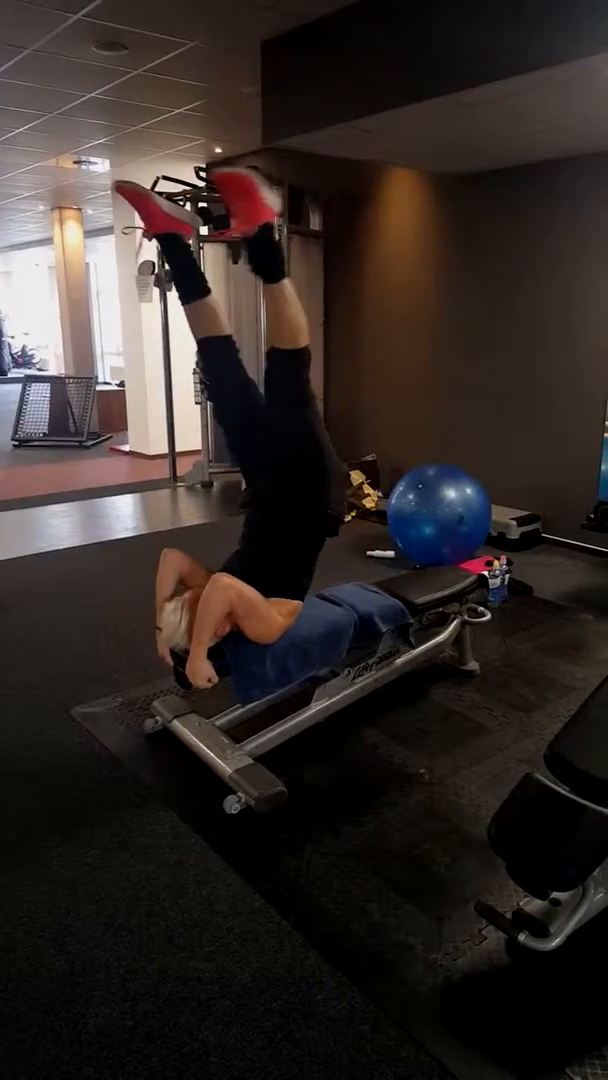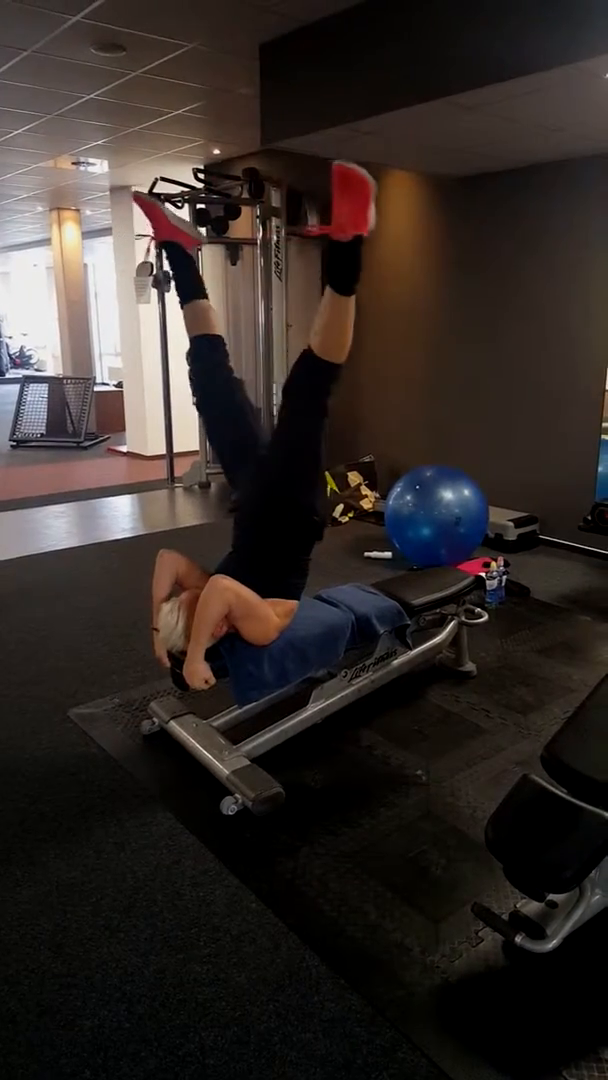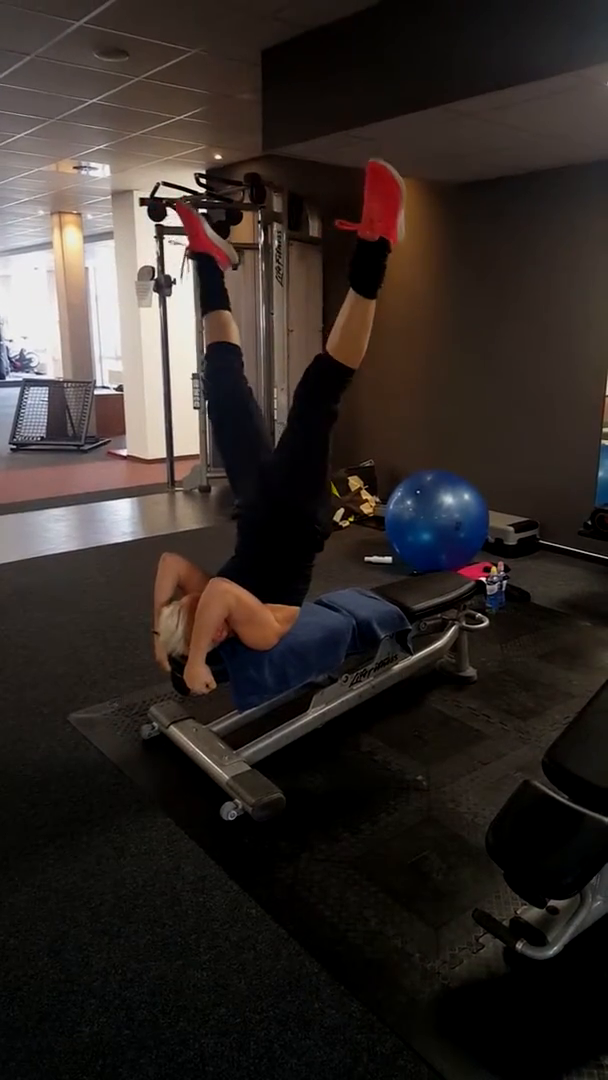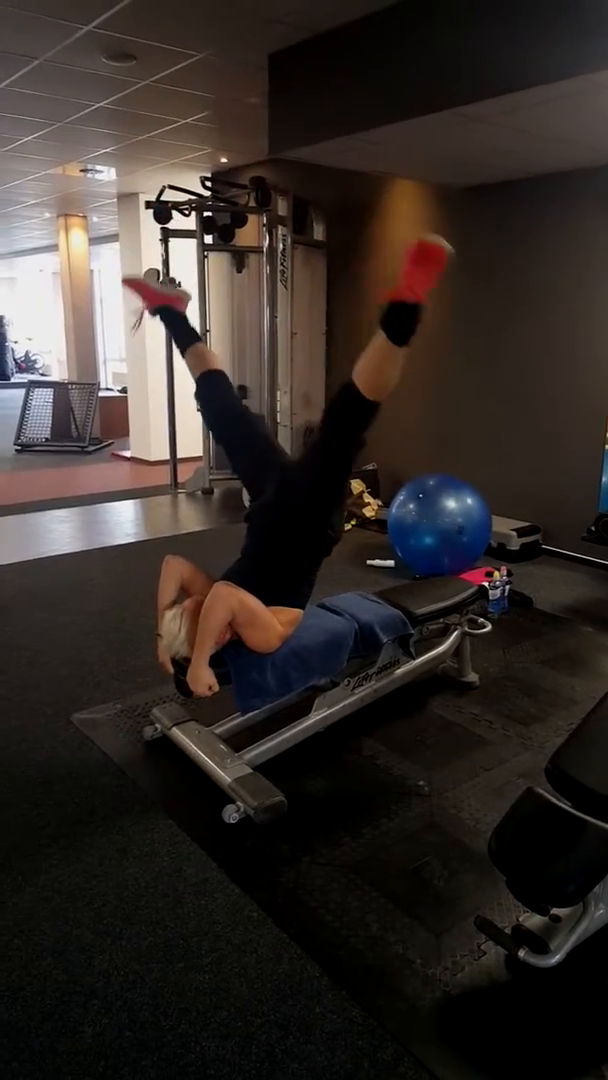
dt=0.4s
person 1, frame 1
left shoulder: (265, 626)
right elbow: (171, 557)
right wrist: (163, 626)
left hip: (305, 499)
right hip: (274, 492)
right knee: (225, 380)
person 1, frame 2
left shoulder: (261, 627)
right elbow: (168, 557)
right wrist: (161, 629)
left hip: (287, 510)
right hip: (259, 500)
right knee: (212, 380)
person 1, frame 3
left shoulder: (260, 631)
right elbow: (169, 560)
right wrist: (162, 632)
left hip: (290, 516)
right hip: (264, 509)
right knee: (224, 388)
person 1, frame 4
left shoulder: (265, 636)
right elbow: (173, 563)
right wrist: (167, 635)
left hip: (303, 526)
right hip: (278, 513)
right knee: (223, 408)
left ankle: (406, 301)
